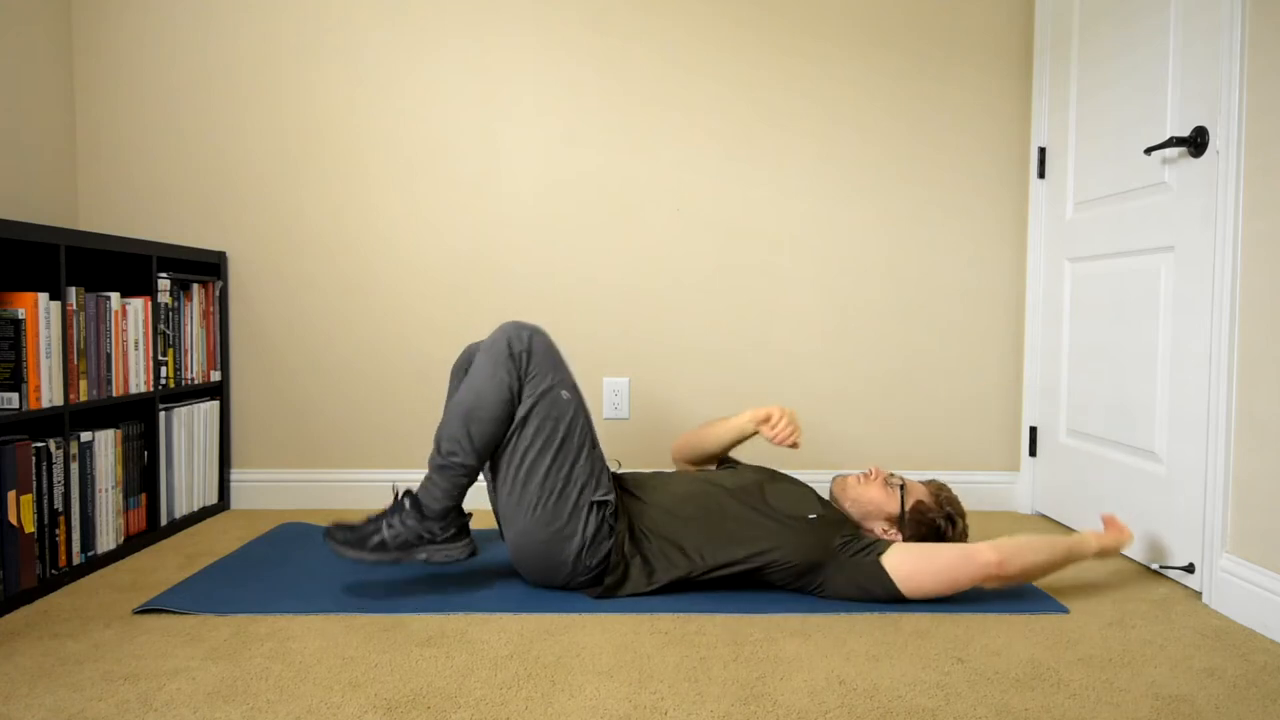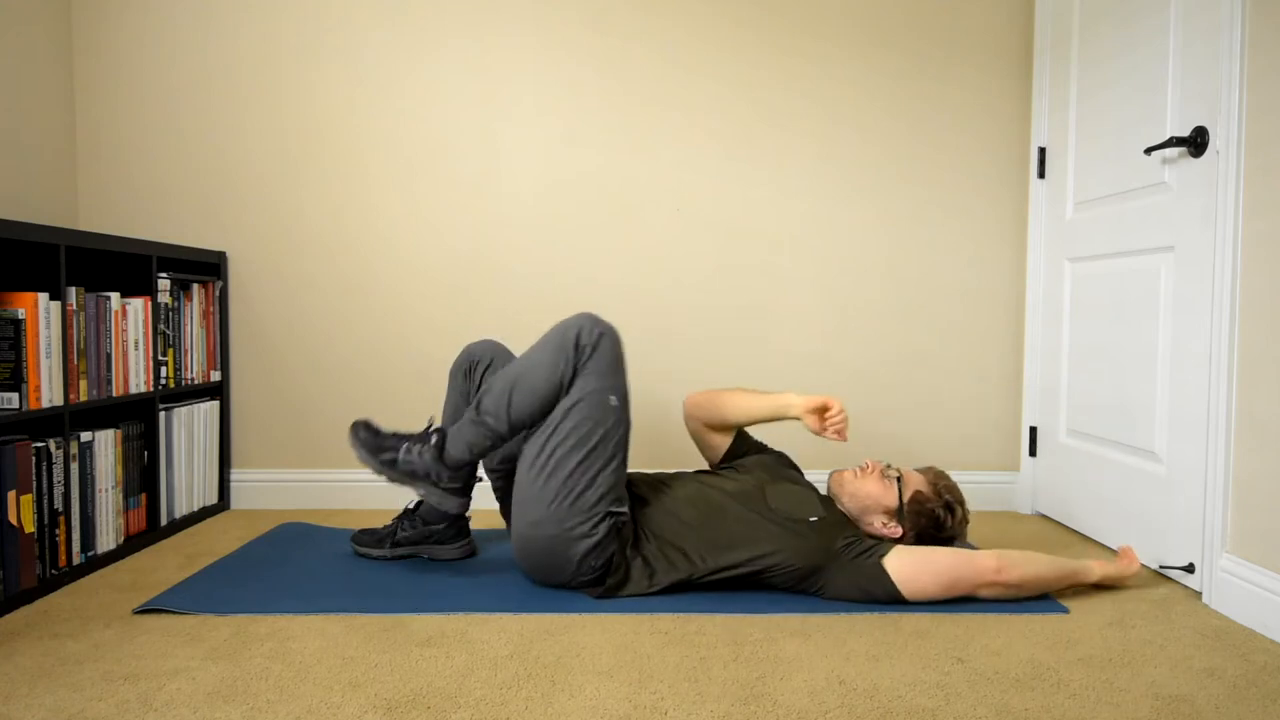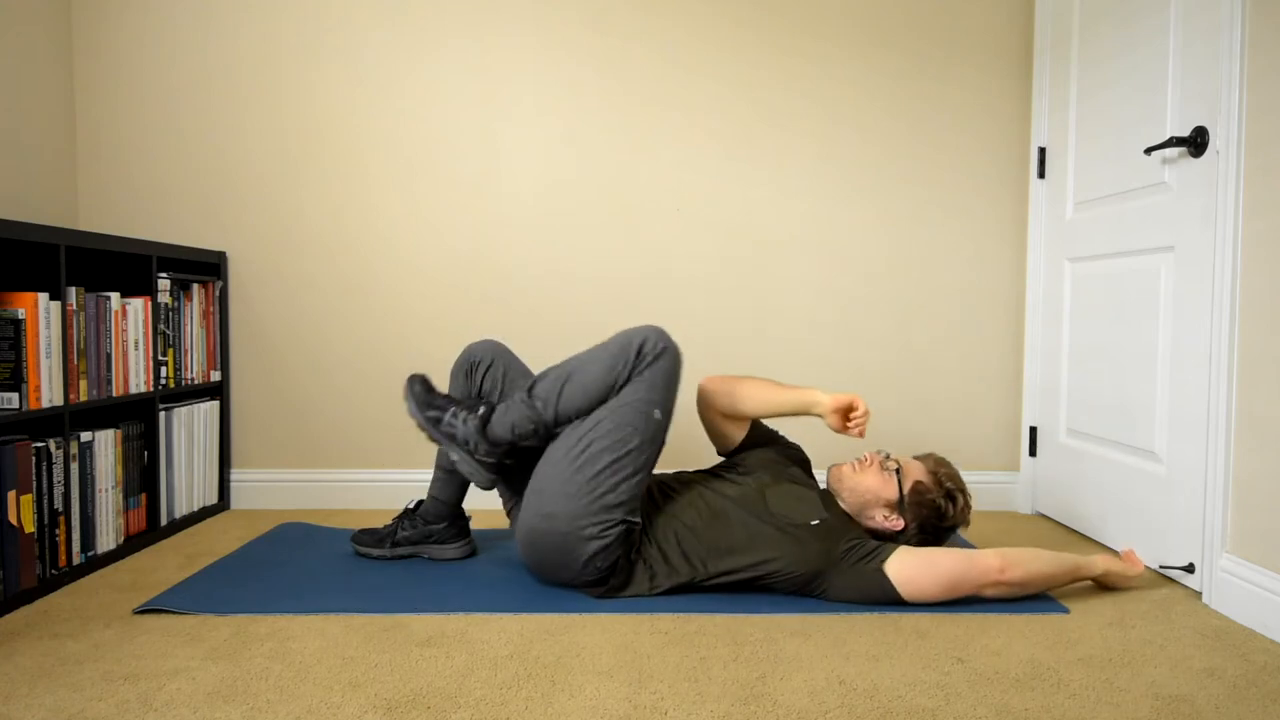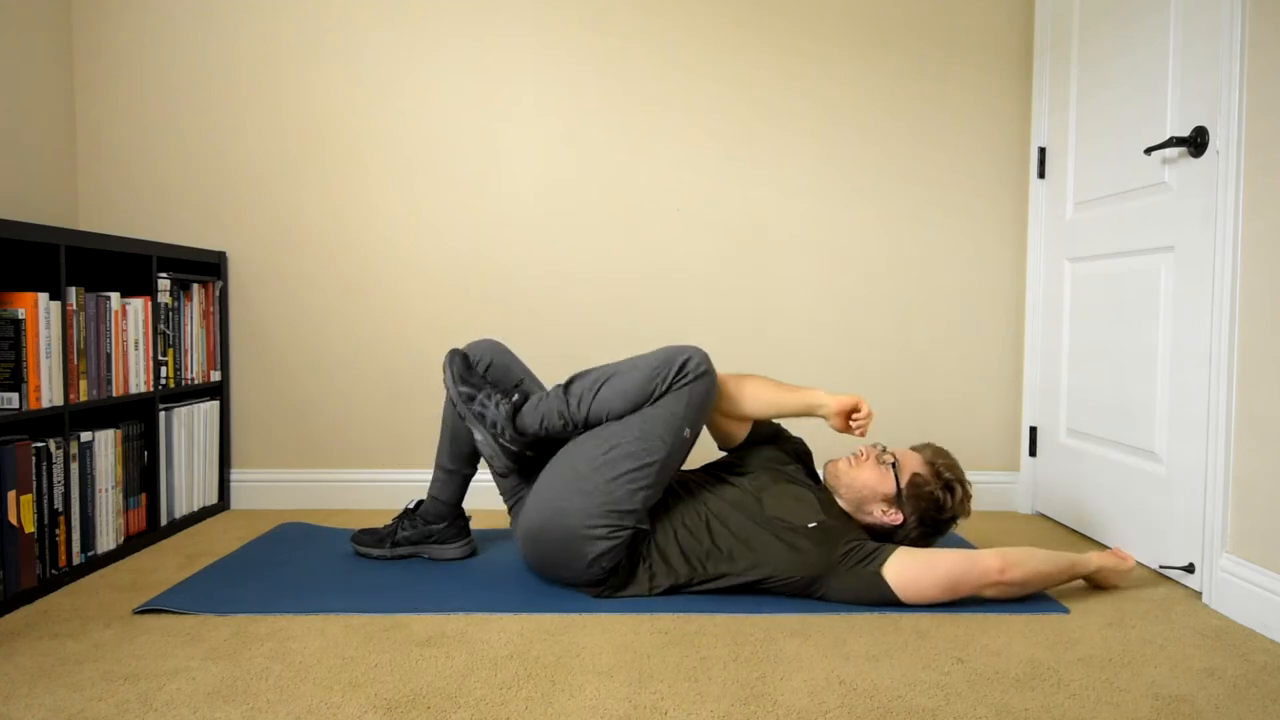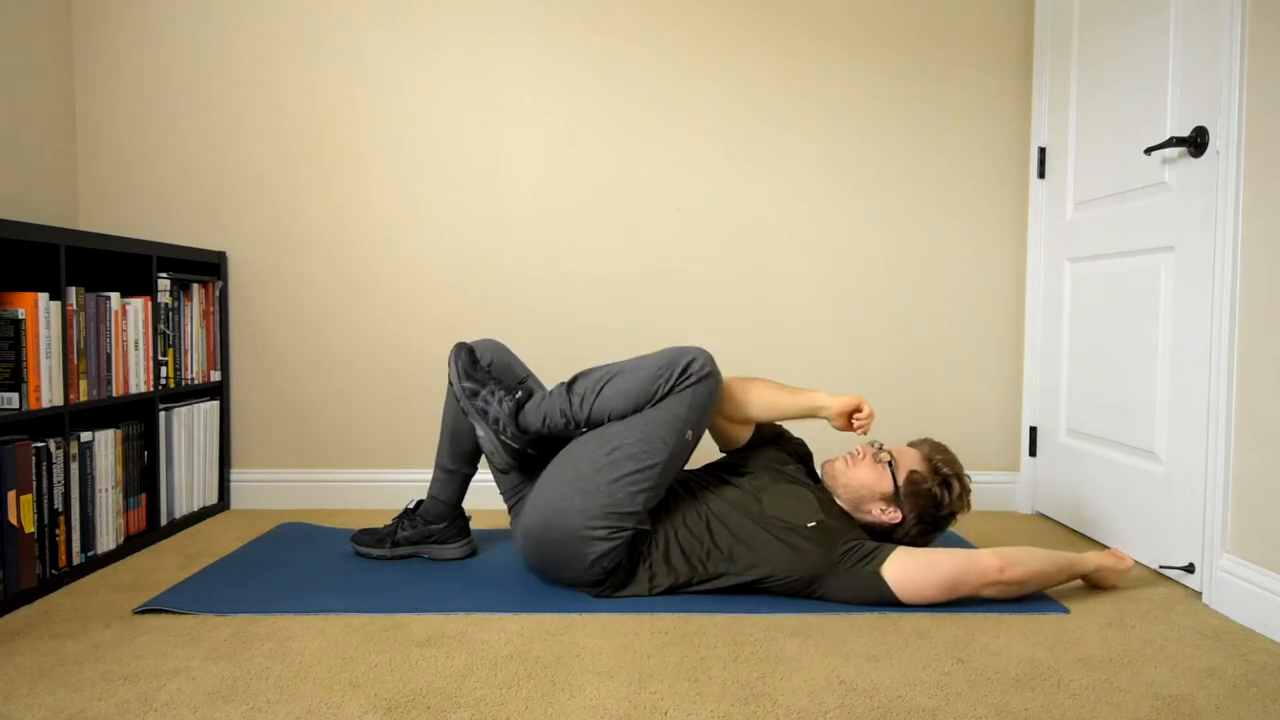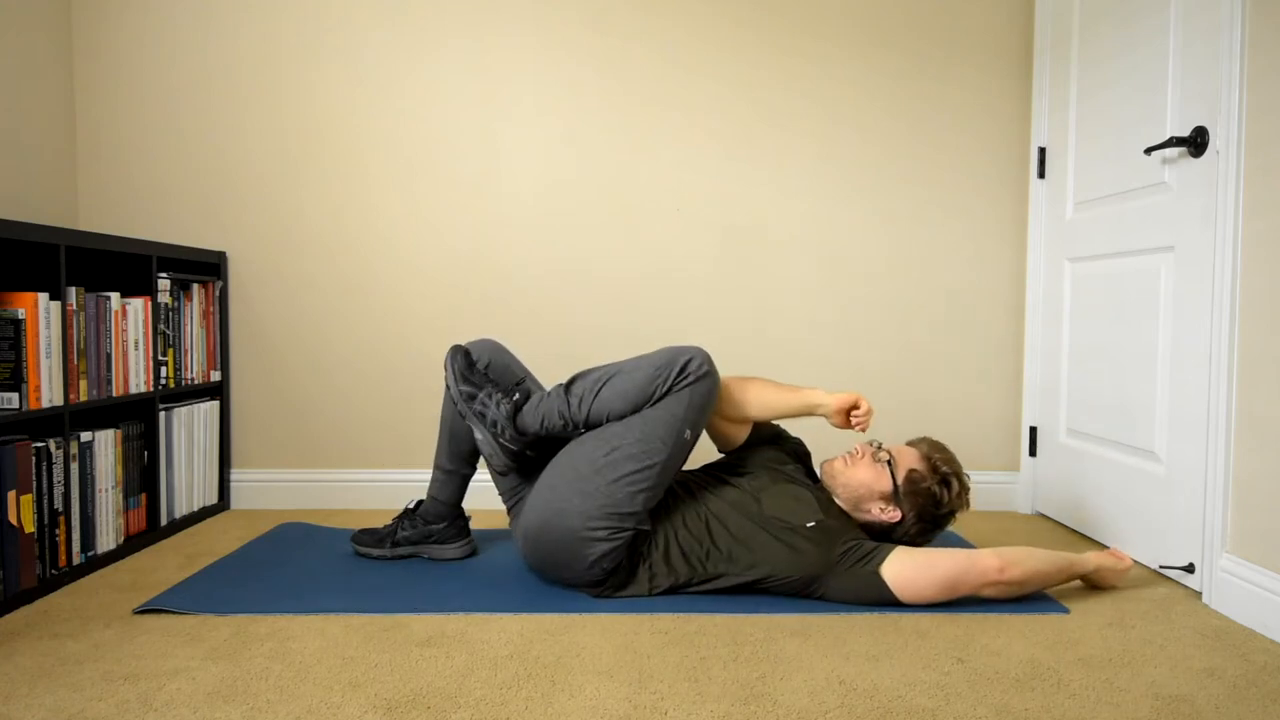
dt=0.2s
person 1, frame 1
left shoulder: (843, 553)
right shoulder: (793, 501)
left elbow: (985, 562)
right elbow: (685, 455)
right wrist: (752, 422)
left hip: (578, 543)
right hip: (610, 503)
left knee: (517, 346)
right knee: (487, 361)
left ankle: (429, 519)
right ankle: (438, 514)
person 1, frame 2
left shoulder: (846, 554)
right shoulder: (780, 479)
left elbow: (984, 570)
right elbow: (699, 410)
left wrist: (1096, 569)
right wrist: (794, 404)
left hip: (577, 545)
right hip: (567, 525)
left knee: (587, 337)
right knee: (483, 357)
left ankle: (444, 464)
right ankle: (438, 524)
person 1, frame 3
left shoulder: (844, 554)
right shoulder: (786, 471)
left elbow: (990, 570)
right elbow: (714, 397)
right wrist: (815, 401)
left hip: (578, 541)
right hip: (556, 515)
left knee: (651, 348)
right knee: (485, 357)
left ankle: (483, 436)
right ankle: (438, 522)
person 1, frame 4
left shoulder: (845, 556)
right shoulder: (786, 465)
left elbow: (990, 570)
right elbow: (720, 392)
right wrist: (820, 402)
left hip: (581, 541)
right hip: (555, 510)
left knee: (683, 363)
right knee: (483, 355)
left ankle: (512, 424)
right ankle: (438, 522)
person 1, frame 5
left shoulder: (844, 555)
right shoulder: (786, 464)
left elbow: (991, 570)
right elbow: (725, 402)
right wrist: (823, 403)
left hip: (581, 540)
right hip: (552, 506)
left knee: (690, 366)
right knee: (483, 355)
left ankle: (523, 418)
right ankle: (439, 522)
person 1, frame 6
left shoulder: (843, 555)
right shoulder: (787, 463)
left elbow: (991, 570)
right elbow: (722, 404)
right wrist: (819, 400)
left hip: (580, 540)
right hip: (552, 508)
left knee: (688, 365)
right knee: (481, 354)
left ankle: (518, 419)
right ankle: (438, 522)
